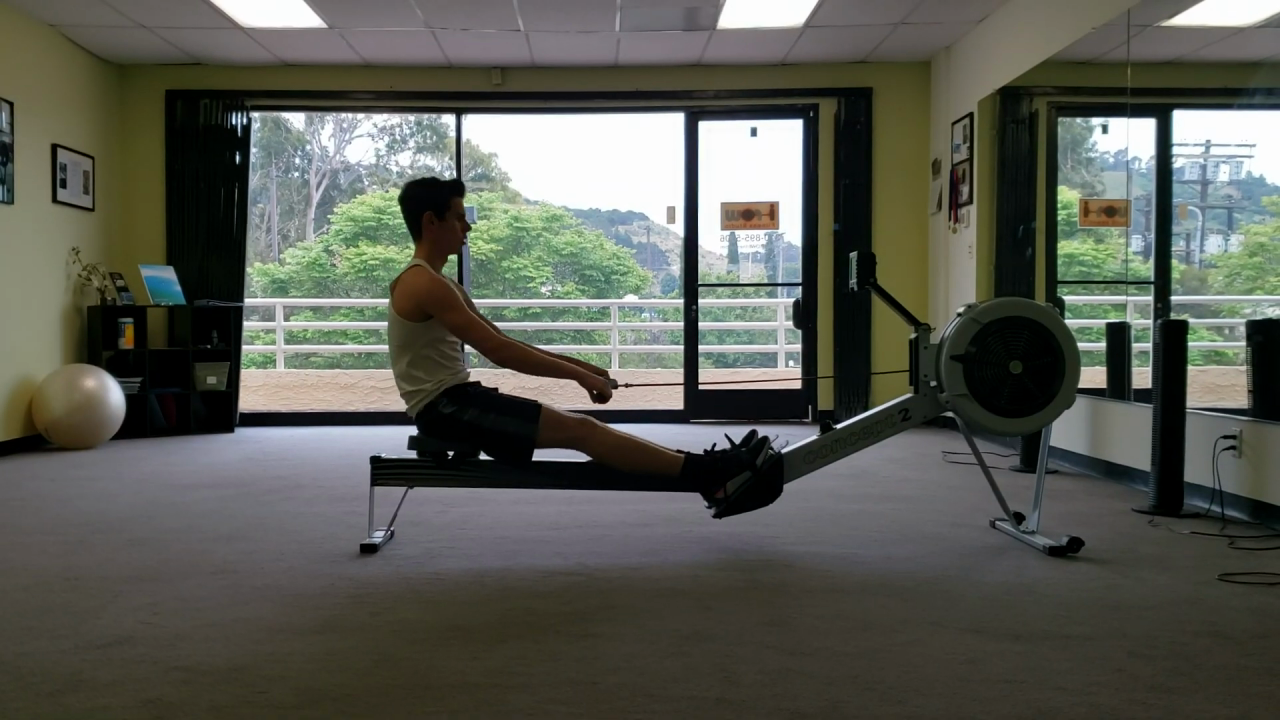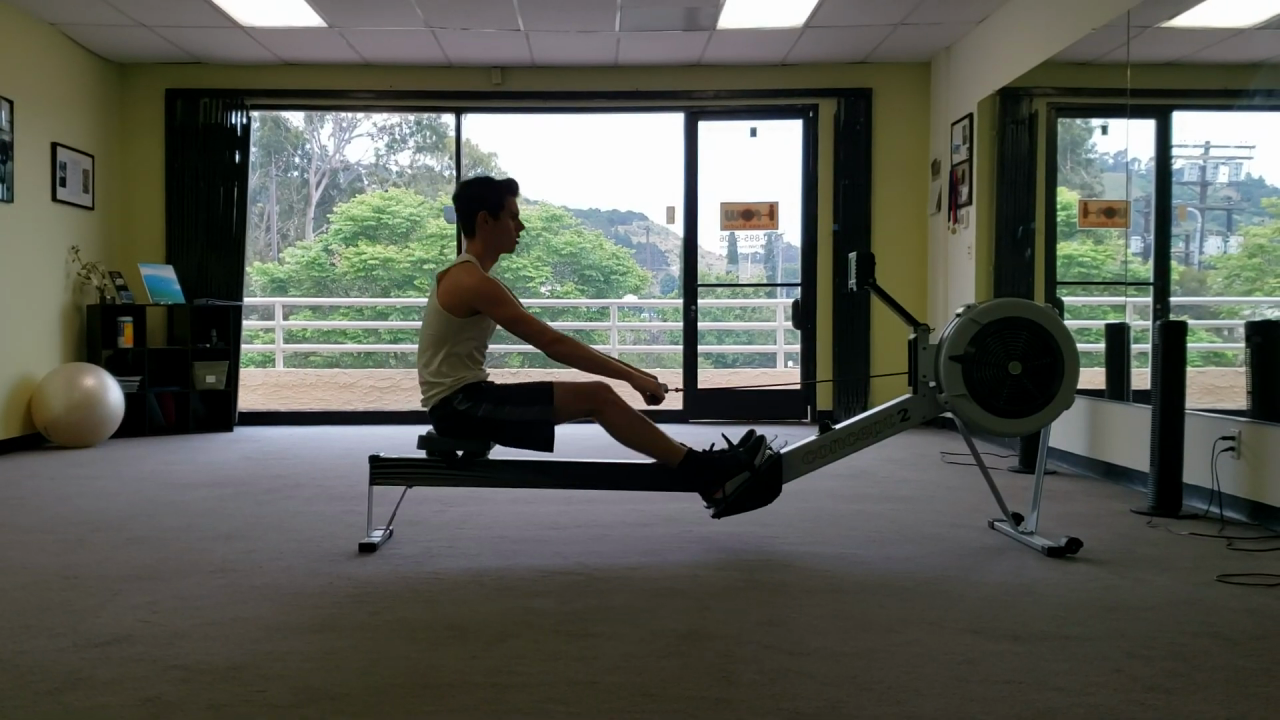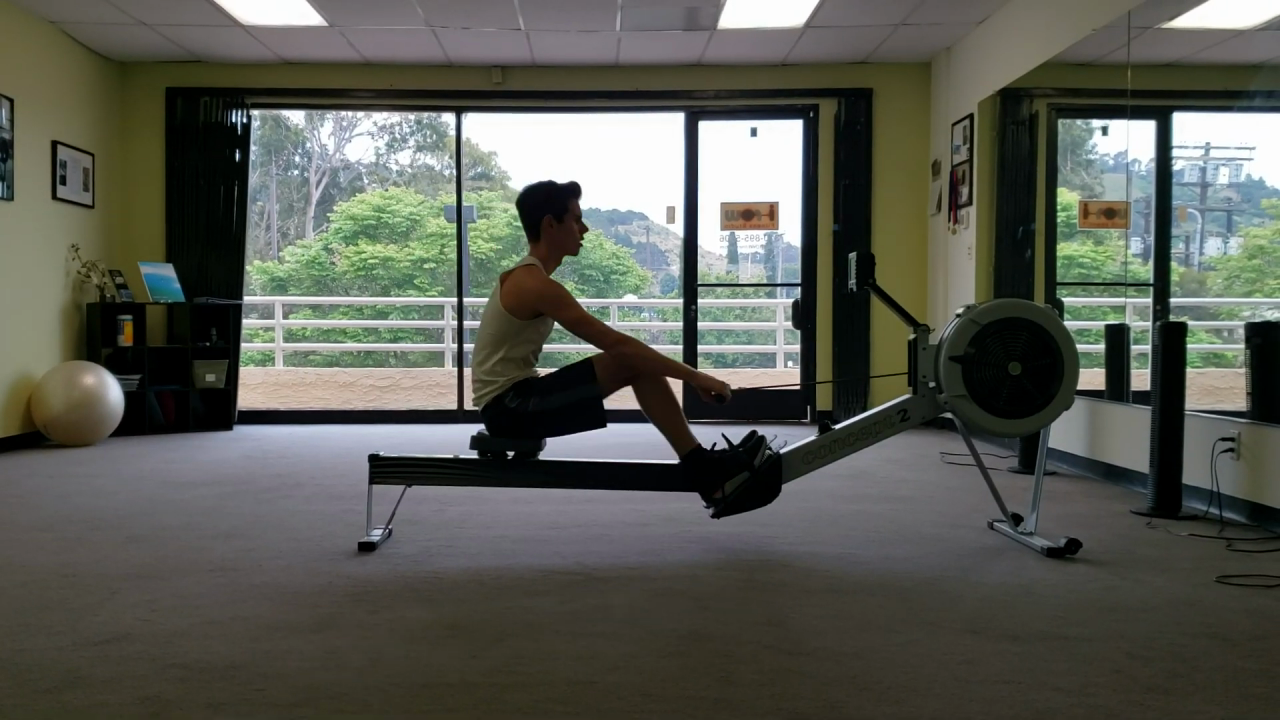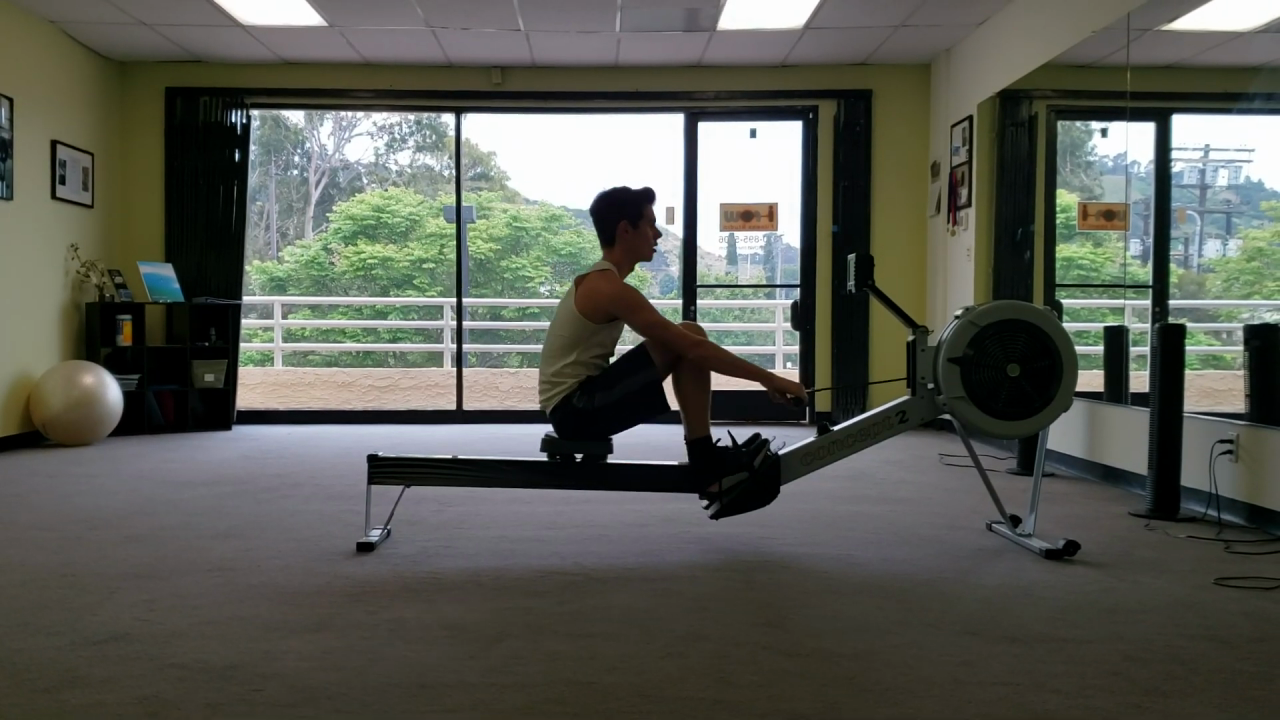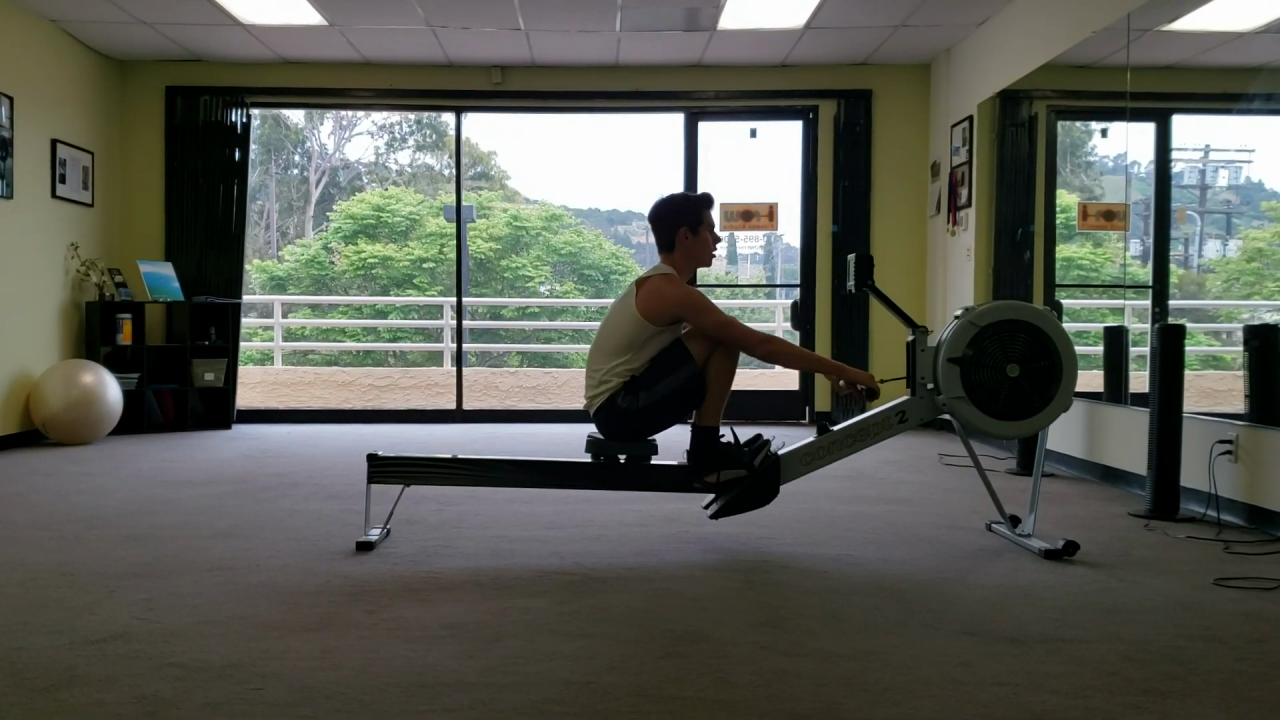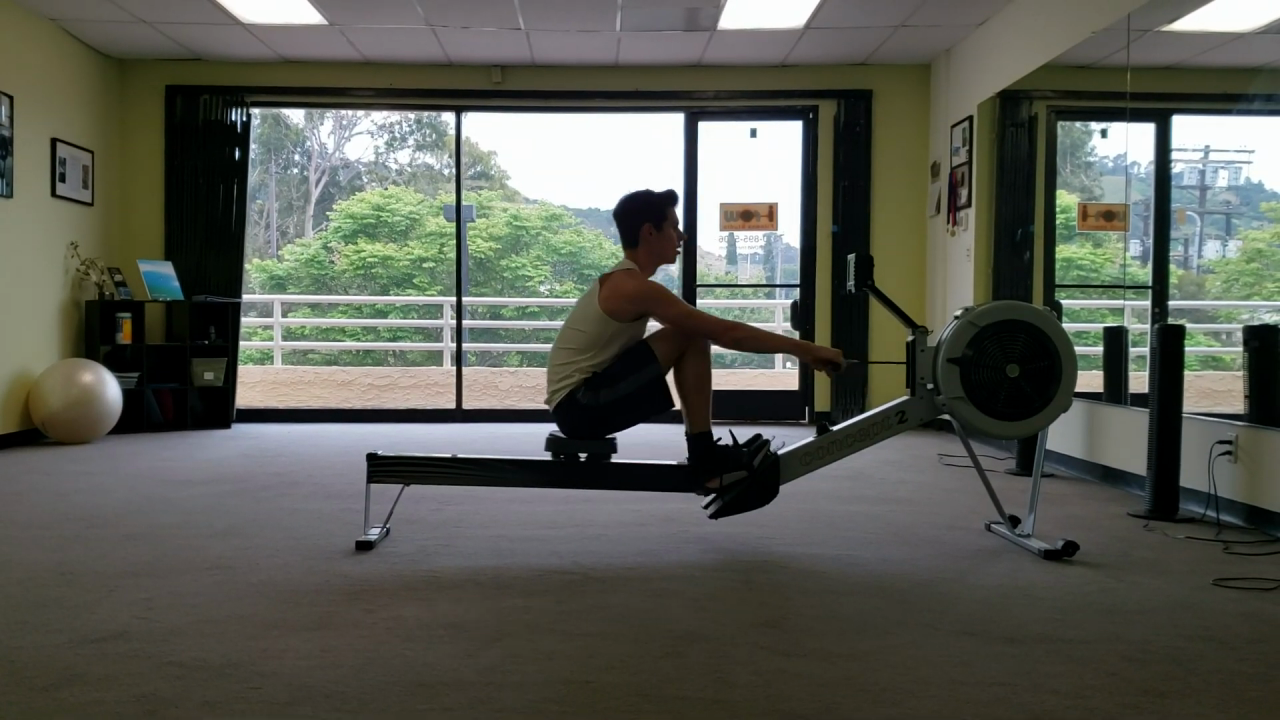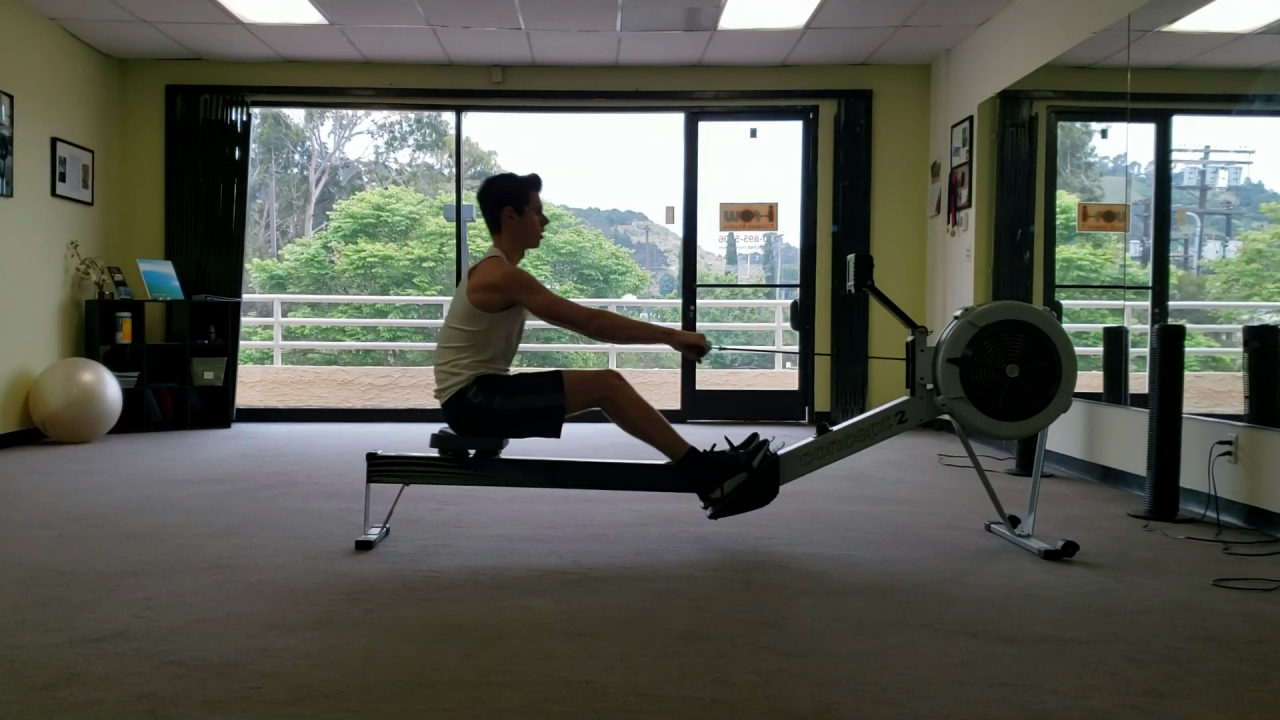
dt=0.3s
person 1, frame 1
left shoulder: (436, 282)
right shoulder: (422, 283)
left elbow: (500, 344)
right elbow: (500, 352)
left wrist: (578, 367)
right wrist: (580, 376)
left hip: (456, 400)
right hip: (444, 408)
left knee: (582, 425)
right knee: (578, 429)
left ankle: (703, 469)
right ankle: (706, 473)
person 1, frame 2
left shoulder: (472, 278)
right shoulder: (471, 281)
left elbow: (548, 341)
right elbow: (553, 344)
left wrist: (625, 370)
right wrist: (630, 376)
left hip: (469, 398)
right hip: (458, 407)
left knee: (601, 392)
right knee: (598, 398)
left ankle: (700, 466)
right ankle: (704, 472)
person 1, frame 3
left shoulder: (529, 277)
right shoulder: (533, 284)
left elbow: (611, 345)
right elbow: (616, 344)
left wrist: (688, 374)
right wrist: (696, 378)
left hip: (516, 403)
right hip: (508, 410)
left knee: (641, 361)
right knee: (634, 360)
left ankle: (705, 466)
right ankle: (706, 467)
person 1, frame 4
left shoulder: (600, 281)
right shoulder: (610, 289)
left elbow: (691, 345)
right elbow: (694, 348)
left wrist: (760, 377)
right wrist: (769, 379)
left hip: (577, 404)
right hip: (576, 409)
left knee: (688, 337)
right knee: (691, 343)
left ankle: (708, 458)
right ankle: (706, 458)
person 1, frame 5
left shoulder: (659, 284)
right shoulder: (672, 292)
left elbow: (751, 343)
right elbow: (761, 345)
right wrist: (841, 370)
left hip: (622, 404)
right hip: (621, 410)
left knee: (728, 336)
right knee: (725, 337)
left ankle: (707, 451)
right ankle: (706, 450)
person 1, frame 6
left shoulder: (623, 281)
right shoulder: (634, 287)
left elbow: (714, 332)
right elbow: (725, 333)
left wrist: (797, 350)
right wrist: (806, 348)
left hip: (584, 402)
right hip: (580, 406)
left knee: (696, 335)
right knee: (693, 337)
left ankle: (709, 460)
right ankle: (706, 456)
person 1, frame 7
left shoulder: (493, 271)
right shoulder: (500, 274)
left elbow: (578, 318)
right elbow: (587, 321)
left wrist: (658, 333)
right wrist: (673, 336)
left hip: (480, 395)
right hip: (471, 401)
left knee: (606, 385)
right knee: (608, 384)
left ankle: (701, 467)
right ankle: (705, 470)
